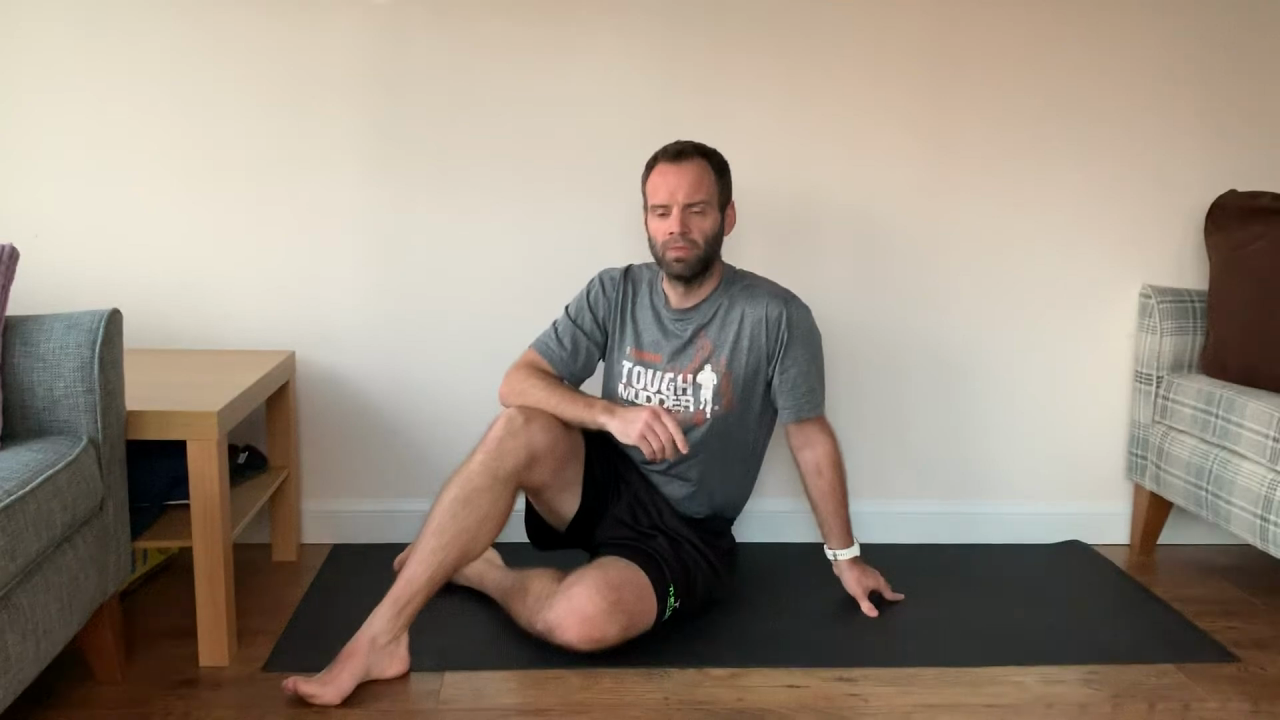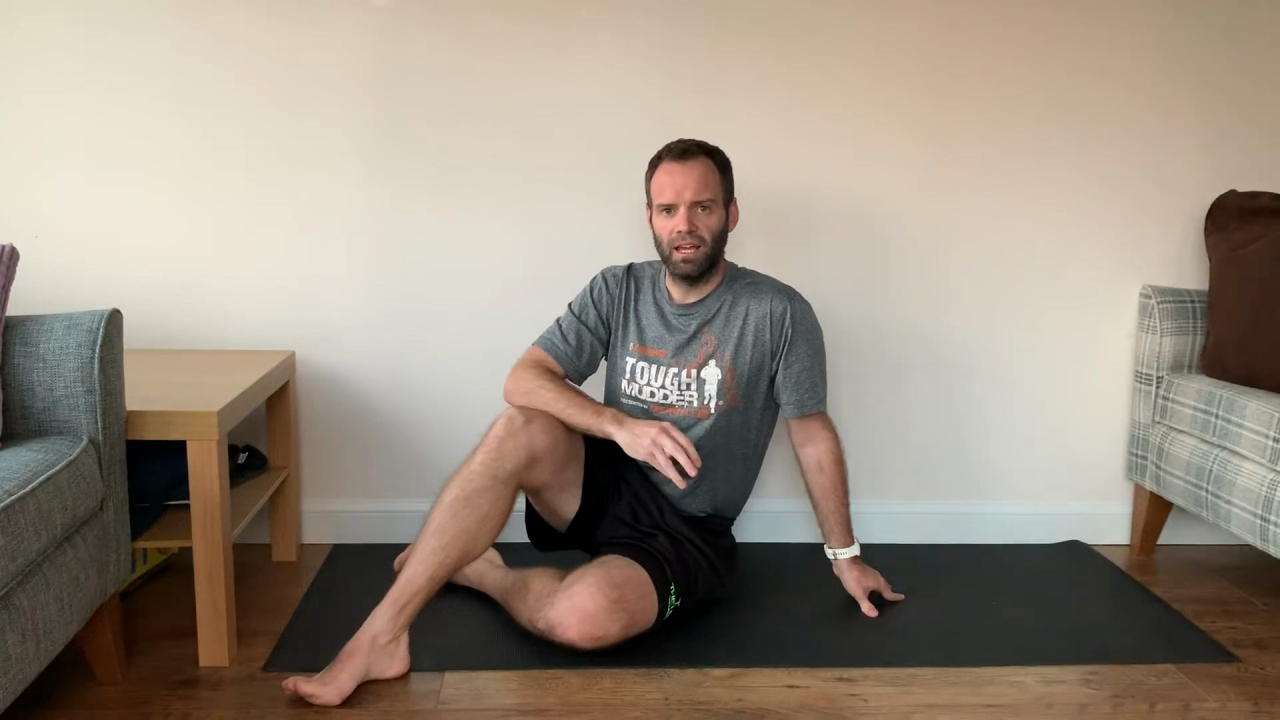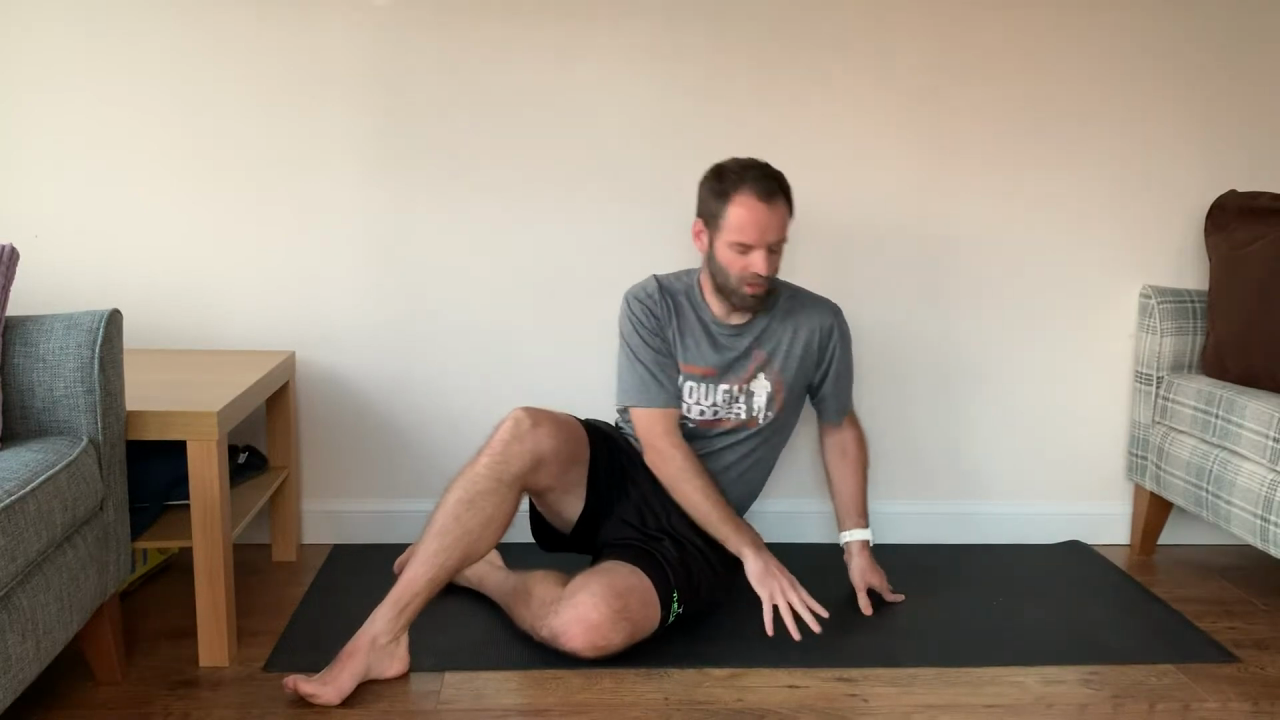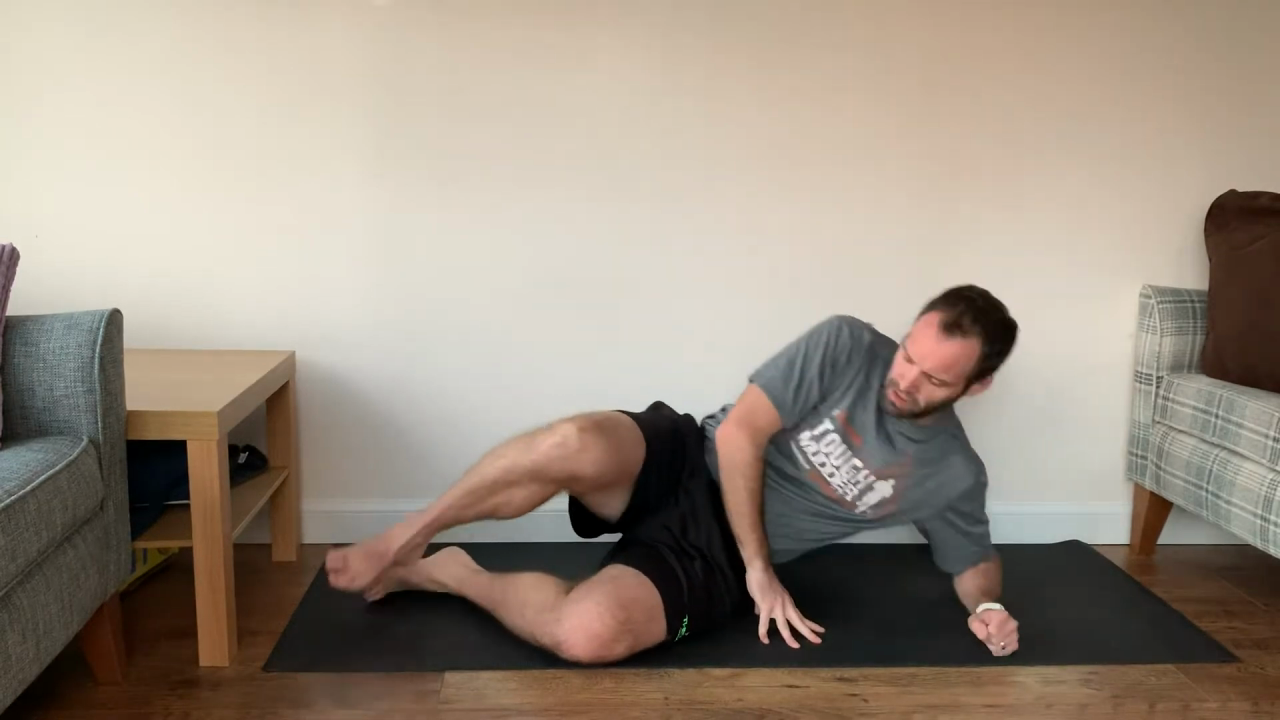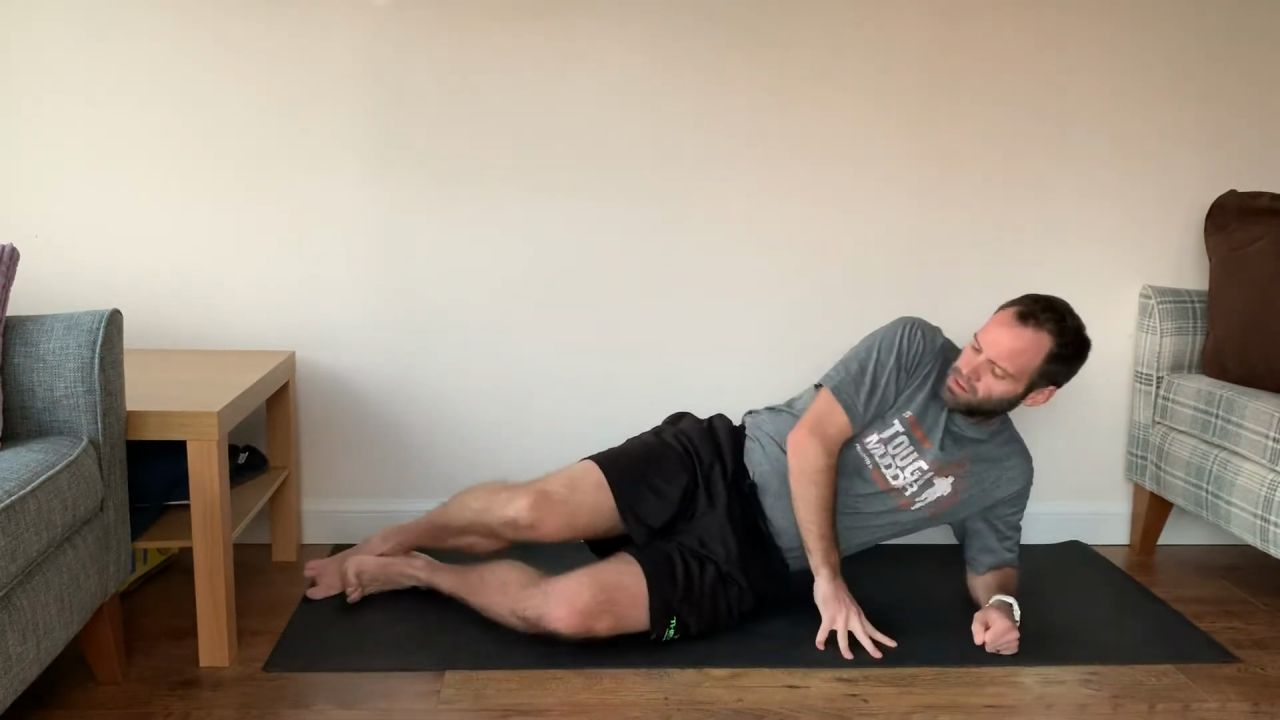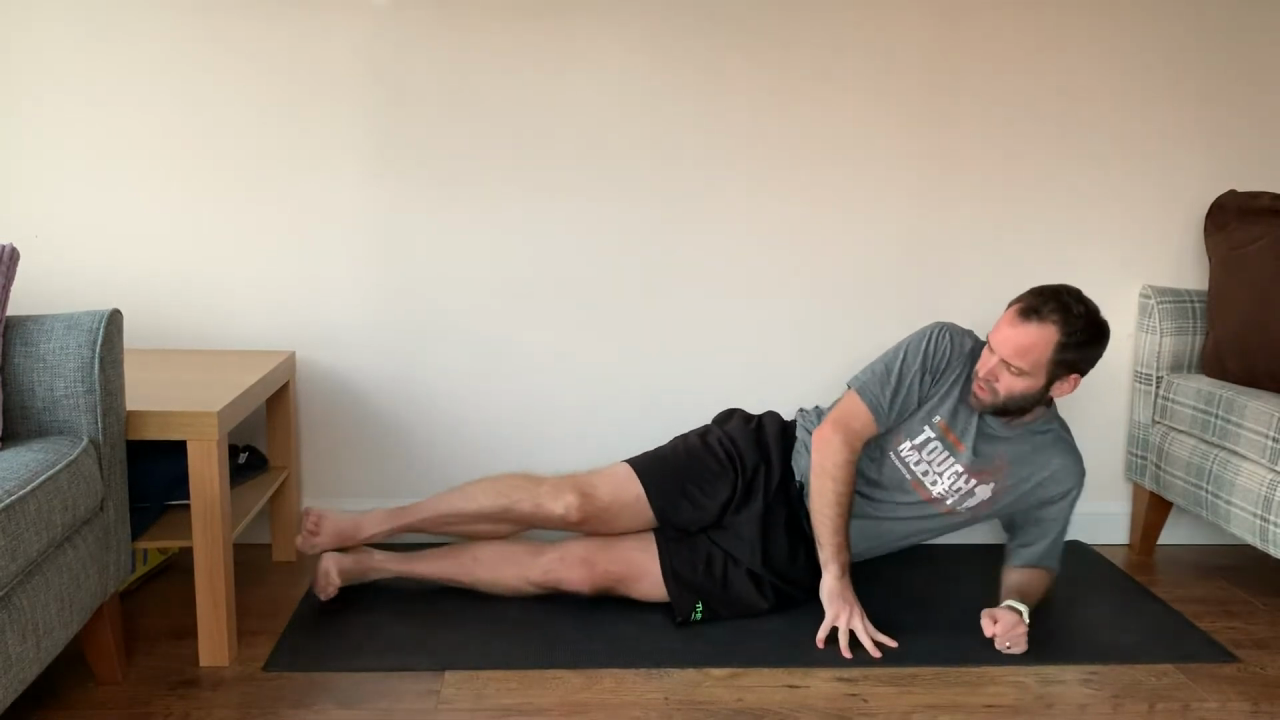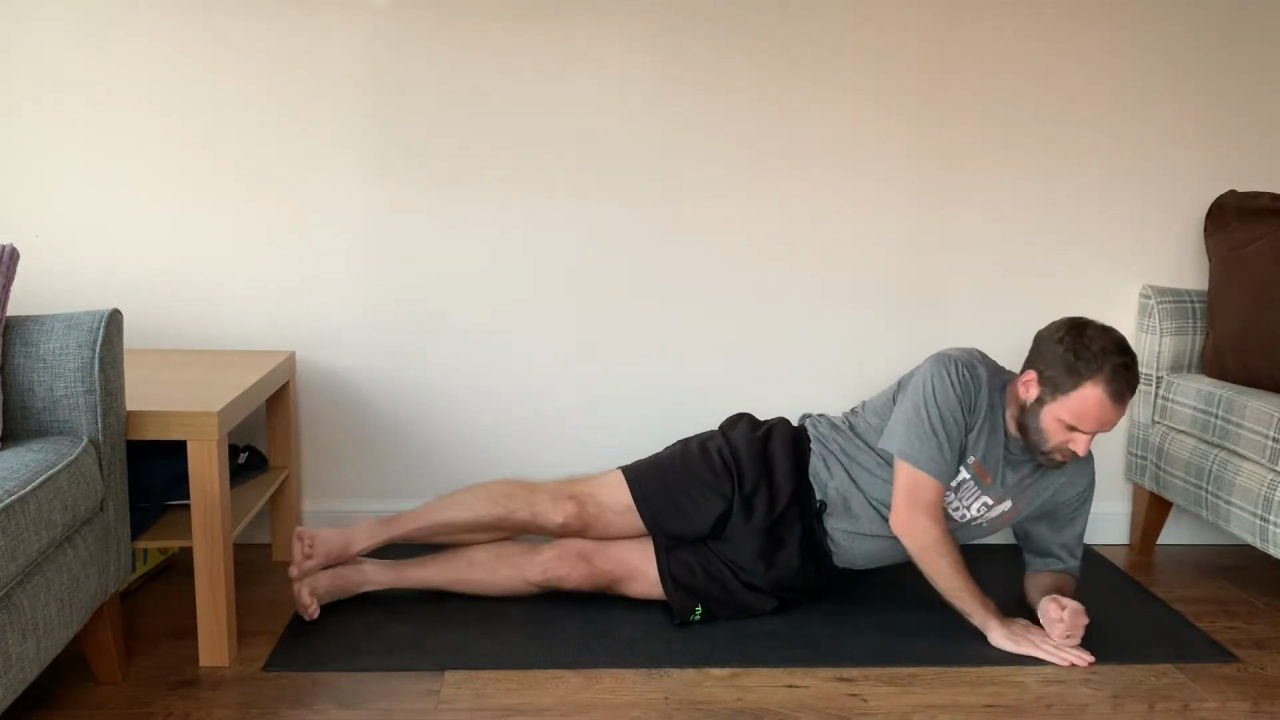
dt=0.7s
person 1, frame 1
left shoulder: (775, 317)
right shoulder: (613, 293)
left elbow: (810, 437)
right elbow: (517, 383)
left wrist: (844, 556)
right wrist: (611, 414)
left hip: (684, 533)
right hip: (604, 485)
left knee: (582, 622)
right knee: (519, 429)
left ankle: (478, 569)
right ankle: (381, 636)
person 1, frame 2
left shoulder: (777, 313)
right shoulder: (616, 291)
left elbow: (812, 433)
right elbow: (524, 380)
left wrist: (844, 555)
right wrist: (619, 425)
left hip: (686, 532)
right hip: (606, 483)
left knee: (581, 618)
right knee: (518, 430)
left ankle: (480, 571)
right ankle: (380, 636)
person 1, frame 3
left shoulder: (817, 326)
right shoulder: (652, 303)
left elbow: (840, 430)
right elbow: (661, 446)
left wrist: (856, 543)
right wrist: (754, 553)
left hip: (689, 538)
right hip: (620, 477)
left knee: (585, 627)
right knee: (526, 433)
left ankle: (479, 572)
right ankle: (381, 634)
person 1, frame 4
left shoulder: (955, 472)
right shoulder: (846, 343)
left elbow: (972, 559)
right elbow: (740, 432)
left wrist: (988, 604)
right wrist: (760, 569)
left hip: (711, 553)
right hip: (686, 464)
left knee: (586, 634)
right knee: (578, 443)
left ankle: (445, 570)
right ankle: (404, 538)
person 1, frame 5
left shoulder: (1006, 471)
right shoulder: (913, 345)
left elbow: (991, 564)
right elbow: (811, 440)
left wrist: (1000, 605)
right wrist: (830, 581)
left hip: (748, 560)
right hip: (719, 463)
left knee: (565, 610)
right knee: (530, 510)
left ankle: (413, 572)
right ankle: (391, 539)
person 1, frame 6
left shoulder: (1053, 470)
right shoulder: (943, 349)
left elbow: (1034, 561)
right elbow: (838, 434)
left wrist: (1016, 606)
right wrist: (836, 578)
left hip: (777, 562)
right hip: (764, 463)
left knee: (580, 568)
right knee: (572, 502)
left ankle: (371, 567)
right ankle: (366, 525)
person 1, frame 7
left shoulder: (1070, 479)
right shoulder: (957, 378)
left elbow: (1053, 561)
right elbow: (915, 515)
left wrist: (1056, 604)
right wrist: (997, 627)
left hip: (790, 562)
right hip: (770, 473)
left knee: (575, 565)
right knee: (564, 509)
left ankle: (361, 580)
right ankle: (359, 539)
